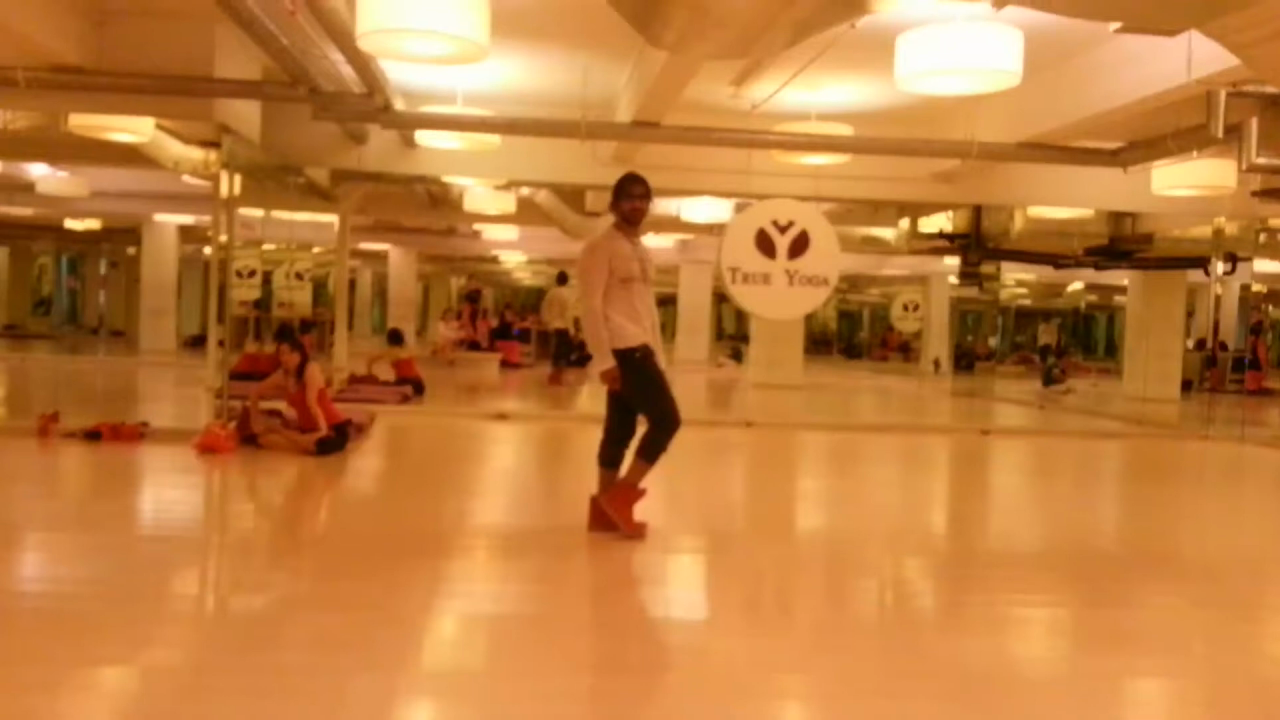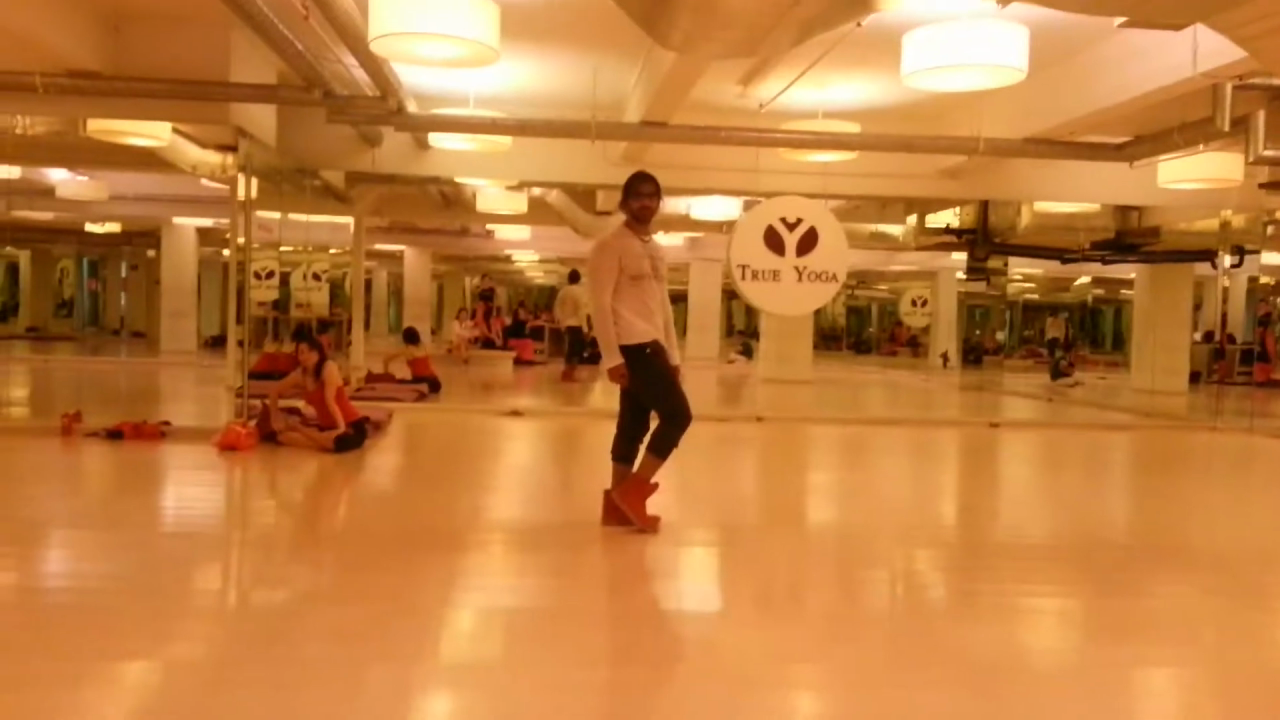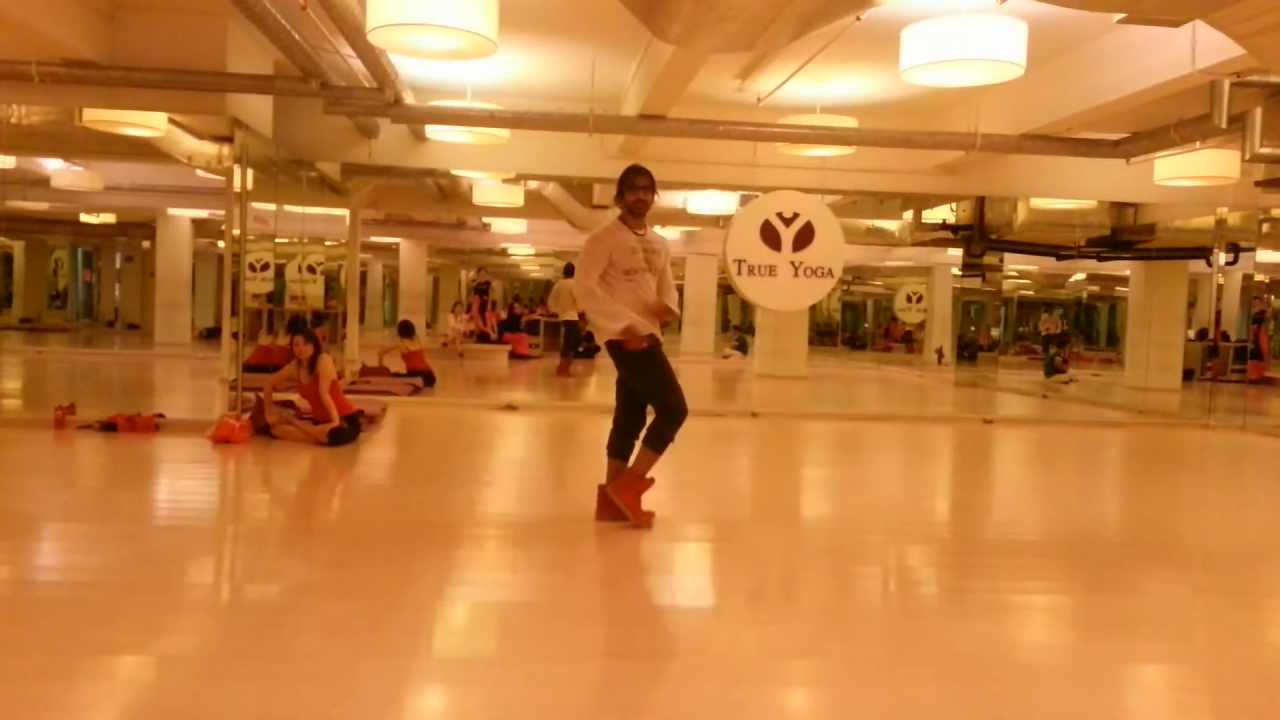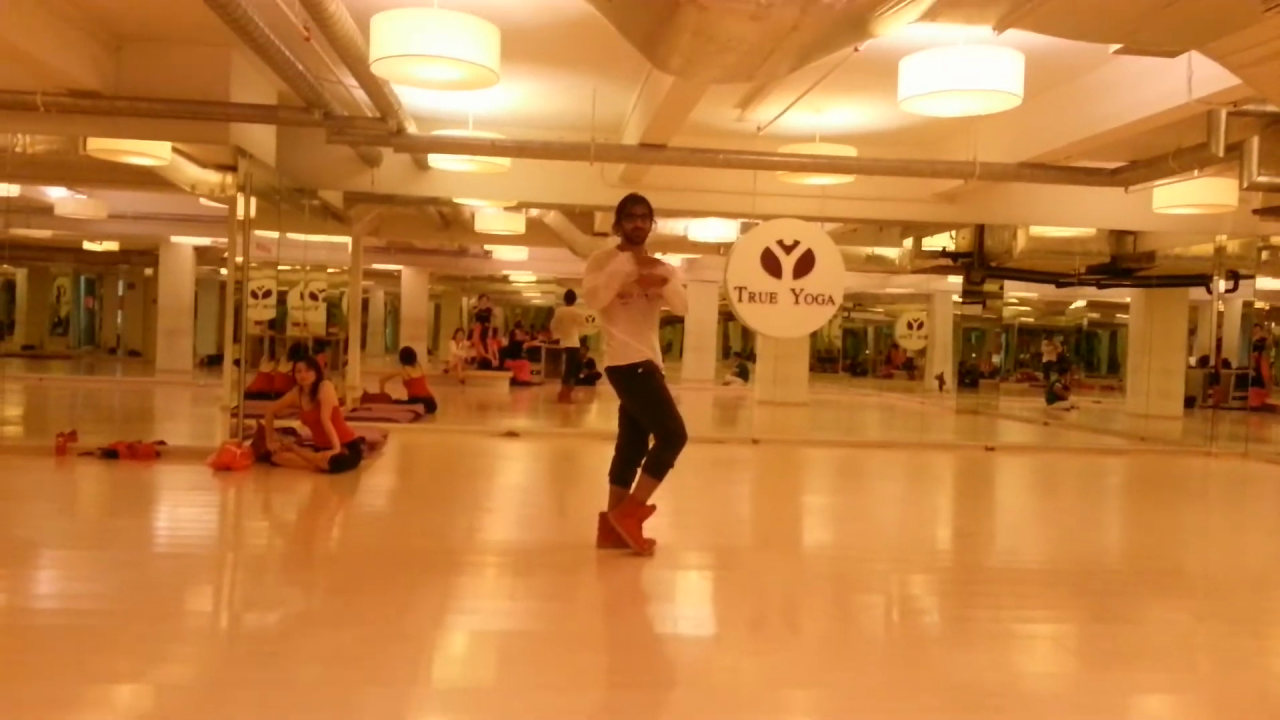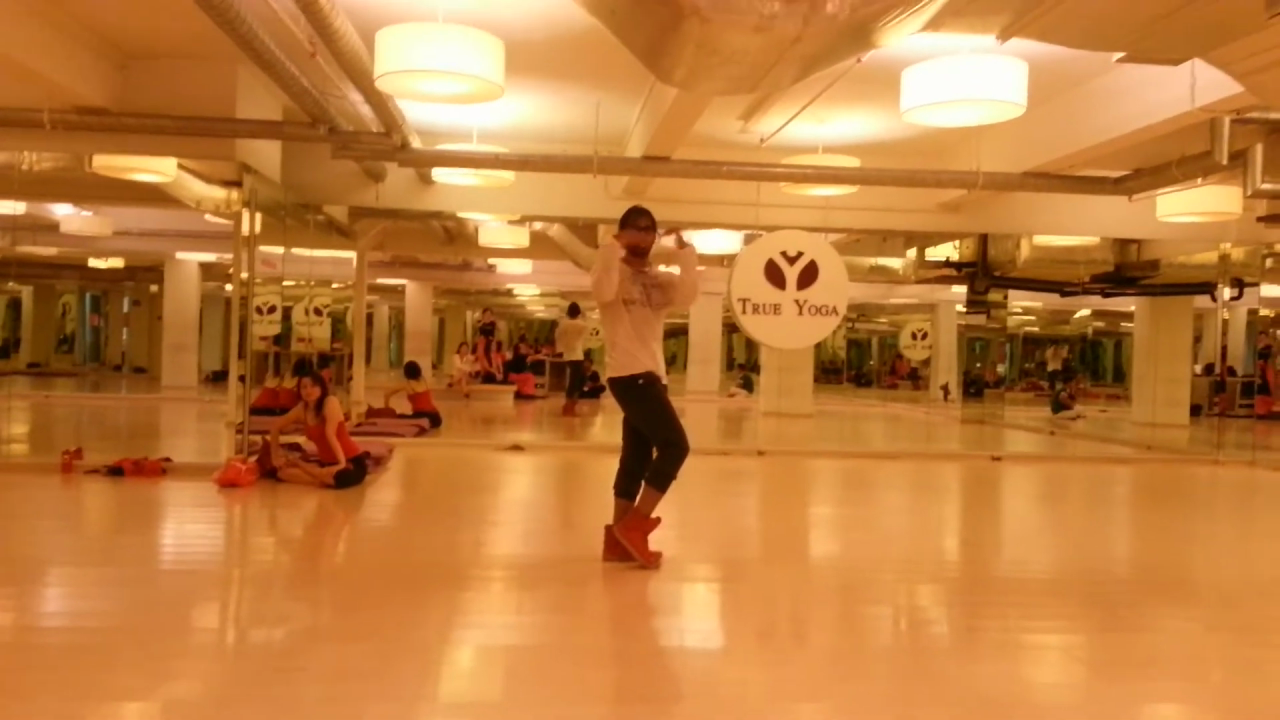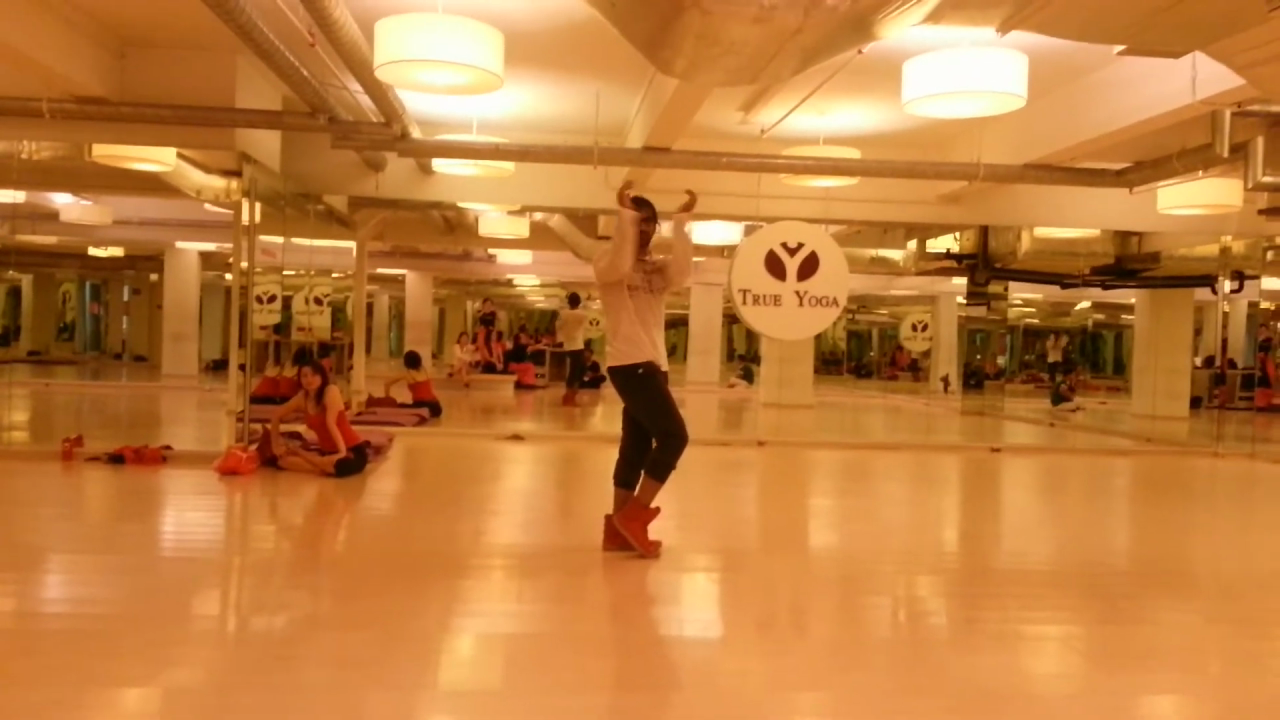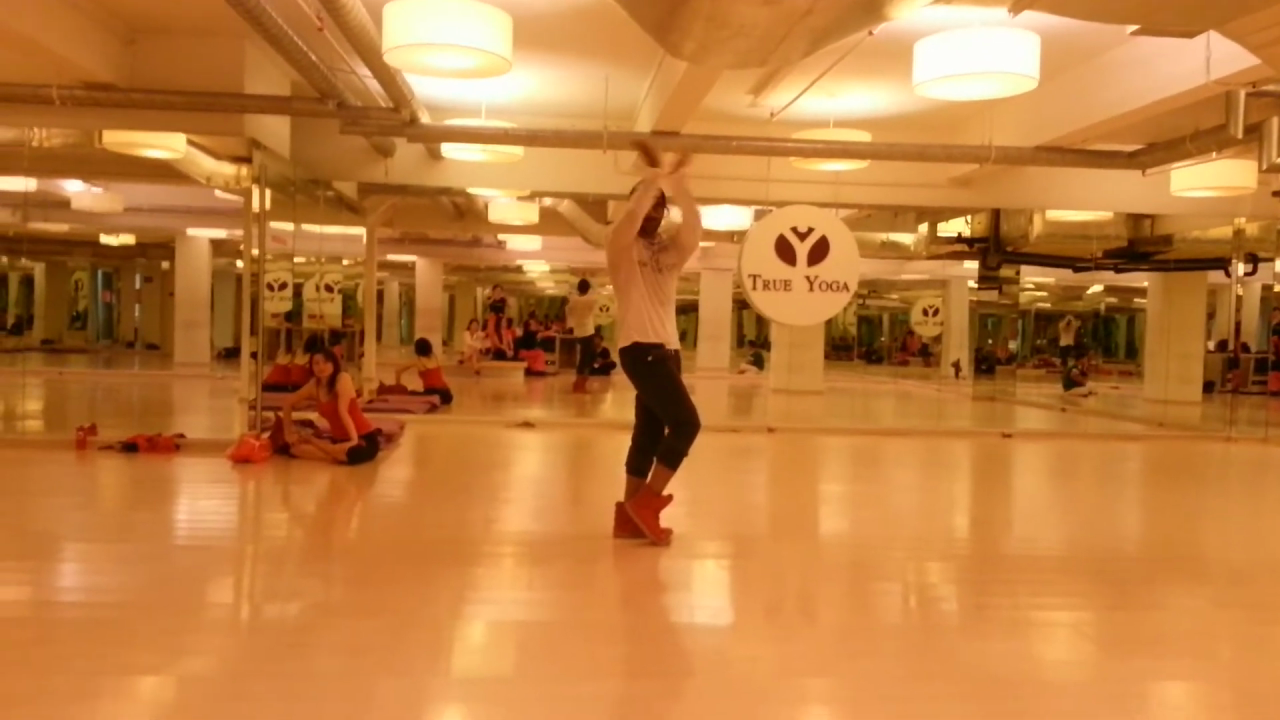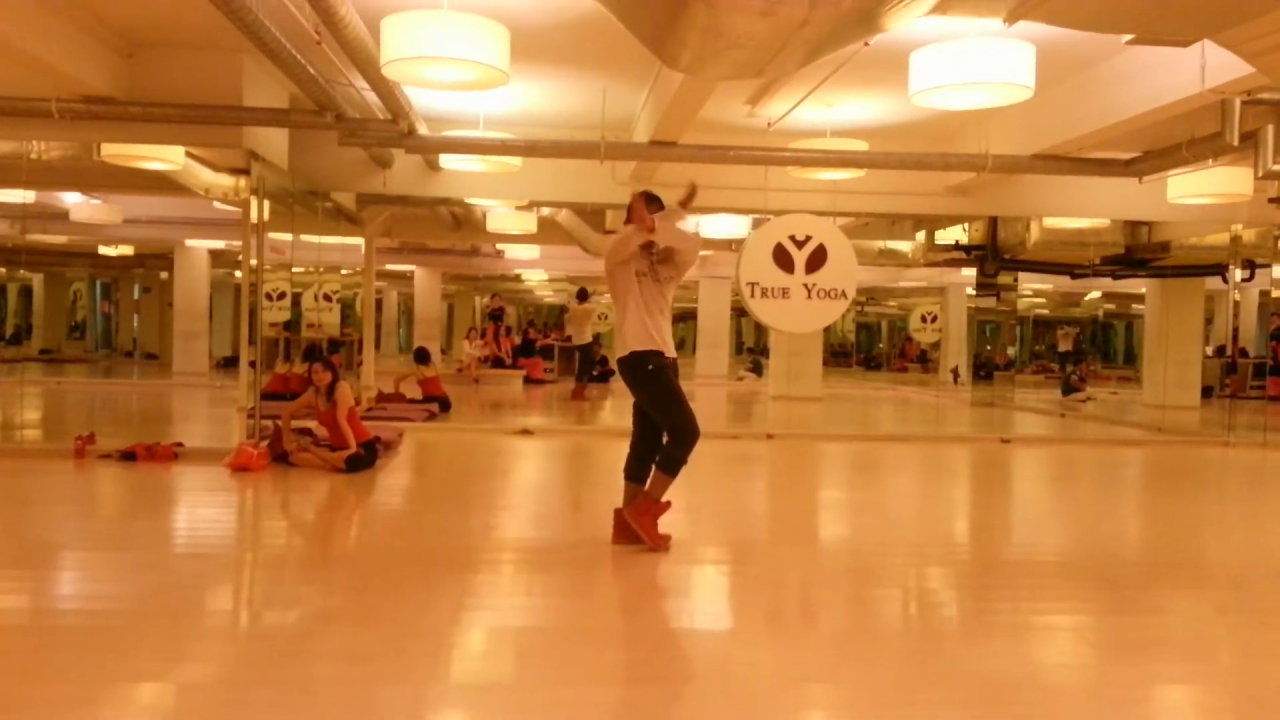
dt=0.4s
person 1, frame 1
left shoulder: (643, 252)
right shoulder: (601, 246)
right elbow: (591, 305)
left wrist: (658, 358)
right wrist: (604, 359)
left hip: (639, 349)
right hip: (621, 350)
left knee: (620, 428)
right knee: (666, 418)
left ankle: (604, 506)
right ankle: (622, 494)
person 1, frame 2
left shoulder: (657, 250)
right shoulder: (610, 245)
right elbow: (601, 303)
left wrist: (672, 355)
right wrist: (611, 357)
left hip: (652, 346)
right hip: (632, 347)
left knee: (634, 424)
right knee: (677, 414)
left ankle: (617, 502)
right ankle: (634, 490)
person 1, frame 3
left shoulder: (659, 244)
right shoulder: (604, 238)
left elbow: (668, 287)
right elbow: (584, 287)
left wrist: (668, 307)
right wrist: (620, 326)
left hip: (647, 338)
right hip: (627, 339)
left knee: (630, 418)
right knee: (673, 408)
left ankle: (612, 494)
right ankle: (629, 486)
person 1, frame 4
left shoulder: (661, 267)
right shoulder: (603, 262)
left elbow: (680, 306)
right elbow: (595, 297)
left wrist: (667, 283)
right wrist: (627, 264)
left hip: (648, 363)
right hip: (627, 363)
left knee: (633, 445)
right knee: (672, 434)
left ankle: (612, 525)
right ankle: (630, 511)
person 1, frame 5
left shoulder: (663, 280)
right shoulder: (610, 270)
left elbow: (687, 297)
right elbow: (603, 292)
left wrist: (687, 255)
right wrist: (614, 247)
left hip: (653, 375)
right hip: (629, 374)
left knee: (637, 457)
right knee: (674, 445)
left ankle: (619, 537)
right ankle: (635, 524)
person 1, frame 6
left shoulder: (661, 267)
right shoulder: (610, 262)
left elbow: (681, 271)
right elbow: (618, 264)
left wrist: (681, 222)
right wrist: (626, 212)
left hip: (655, 364)
right hip: (629, 364)
left knee: (637, 448)
right knee: (673, 435)
left ankle: (619, 525)
right ankle: (634, 515)
person 1, frame 7
left shoulder: (673, 246)
right shoulder: (622, 245)
left elbow: (693, 226)
right elbow: (628, 218)
left wrist: (675, 178)
right wrist: (656, 177)
left hip: (667, 348)
right hip: (640, 348)
left knee: (649, 433)
right knee: (686, 422)
left ankle: (630, 514)
right ankle: (647, 501)
person 1, frame 8
left shoulder: (670, 260)
right shoulder: (619, 255)
left elbow: (691, 245)
right elbow: (633, 237)
left wrist: (655, 219)
right wrist: (676, 212)
left hip: (665, 357)
right hip: (637, 357)
left knee: (647, 441)
right knee: (685, 431)
left ankle: (627, 522)
right ankle: (645, 508)
